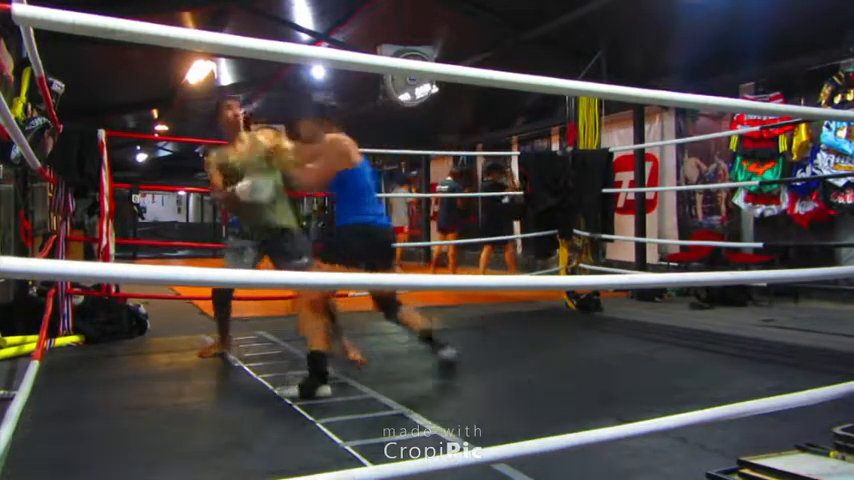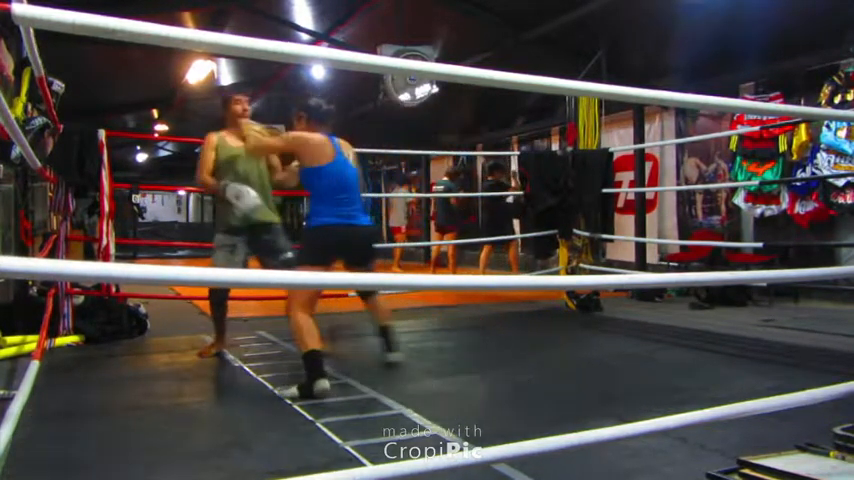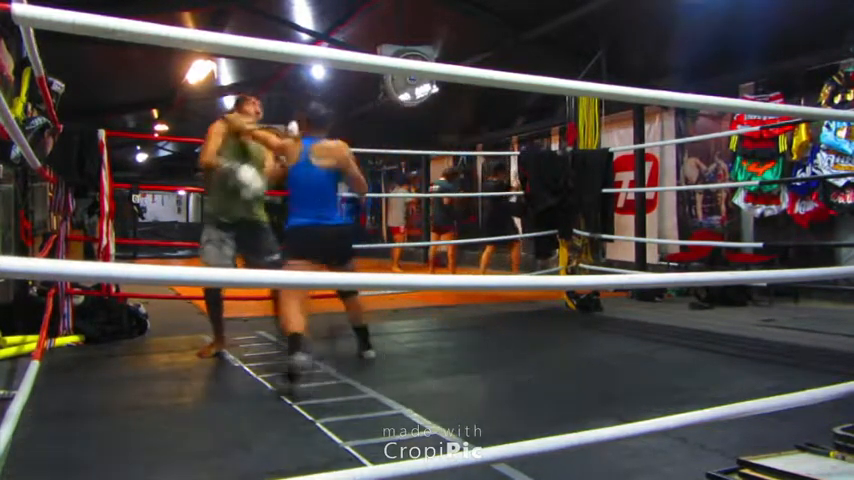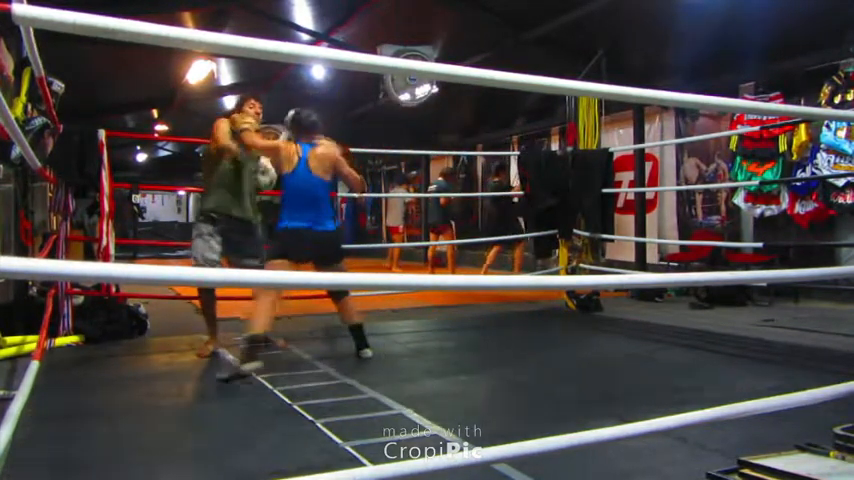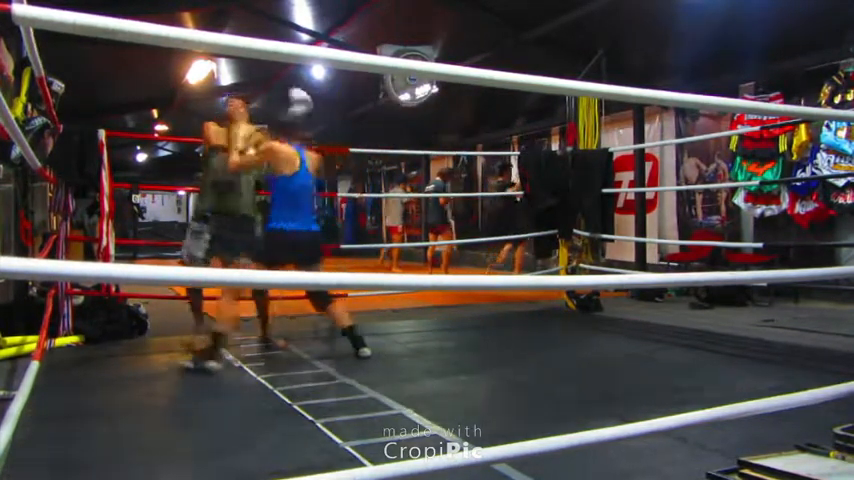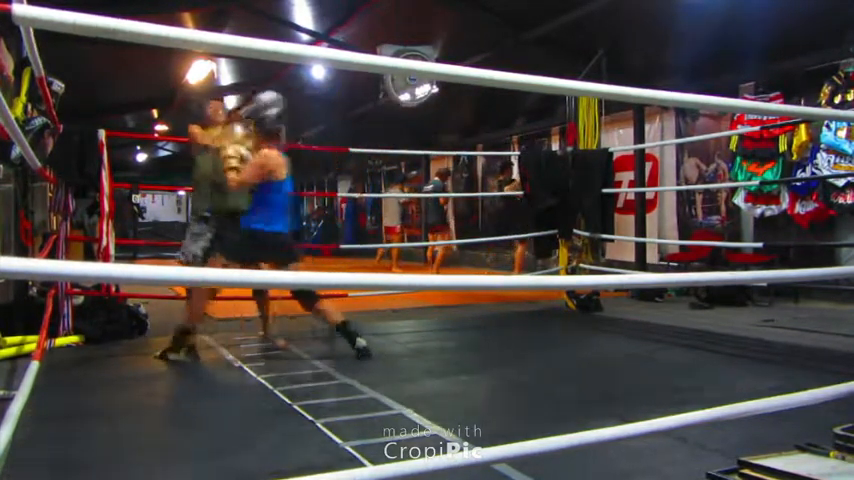
dt=0.1s
person 1, frame 1
left shoulder: (333, 142)
right shoulder: (339, 145)
left elbow: (308, 182)
left wrist: (293, 161)
right wrist: (305, 154)
left hip: (354, 232)
right hip: (378, 233)
right knee: (389, 304)
left ankle: (316, 380)
right ankle: (439, 347)
person 1, frame 2
left shoulder: (304, 141)
right shoulder: (346, 147)
left elbow: (256, 145)
left wrist: (246, 129)
left hip: (326, 231)
right hip: (359, 232)
left knee: (299, 308)
right knee: (368, 292)
left ankle: (316, 377)
right ankle: (390, 346)
person 1, frame 3
left shoulder: (290, 146)
right shoulder: (338, 148)
left elbow: (257, 133)
right elbow: (361, 189)
left wrist: (234, 121)
left hip: (301, 233)
right hip: (337, 231)
left knee: (292, 299)
right knee: (348, 290)
left ankle: (296, 352)
right ankle: (365, 346)
person 1, frame 4
left shoulder: (283, 150)
right shoulder: (329, 153)
left elbow: (251, 141)
right elbow: (360, 188)
left wrist: (242, 125)
left hip: (292, 234)
right hip: (326, 235)
left knee: (266, 295)
right knee: (339, 291)
left ankle: (250, 356)
right ankle: (362, 345)
person 1, frame 5
left shoulder: (275, 148)
right shoulder: (311, 157)
left elbow: (235, 164)
left wrist: (247, 151)
left hip: (280, 236)
right hip: (307, 241)
right knee: (322, 297)
right ankle: (358, 346)
person 1, frame 6
left shoulder: (265, 157)
right shoulder: (281, 159)
left elbow: (235, 184)
left wrist: (230, 162)
left hip: (252, 235)
right hip: (279, 239)
right knee: (308, 297)
right ankle: (354, 339)
person 2, frame 1
left shoulder: (264, 138)
right shoulder: (215, 158)
right elbow: (219, 198)
right wrist: (238, 192)
left hip: (280, 225)
right hip: (245, 230)
right knee: (221, 286)
left ankle: (342, 340)
right ankle: (223, 341)
person 2, frame 2
right shoulder: (214, 139)
left elbow: (278, 179)
right elbow: (203, 180)
left wrist: (295, 170)
right wrist: (229, 190)
left hip: (263, 220)
right hip: (230, 226)
right knee: (219, 284)
right ankle: (220, 339)
person 2, frame 3
left shoulder: (261, 143)
right shoulder: (220, 128)
left elbow: (270, 175)
right elbow: (205, 159)
right wrist: (234, 171)
left hip: (253, 218)
right hip: (220, 219)
right ankle: (218, 339)
person 2, frame 4
right shoulder: (223, 126)
right elbow: (223, 145)
right wrist: (245, 156)
left hip: (244, 216)
right hip: (213, 214)
right ankle: (212, 336)
person 2, frame 5
left shoulder: (253, 133)
right shoulder: (212, 128)
right elbow: (218, 143)
left hip: (241, 213)
right hip: (209, 211)
left ankle: (266, 332)
right ankle: (200, 326)
person 2, frame 6
left shoulder: (235, 132)
right shoulder: (196, 131)
right elbow: (210, 143)
left hip: (236, 210)
right hip: (206, 211)
right knee: (193, 269)
right ankle: (187, 330)
